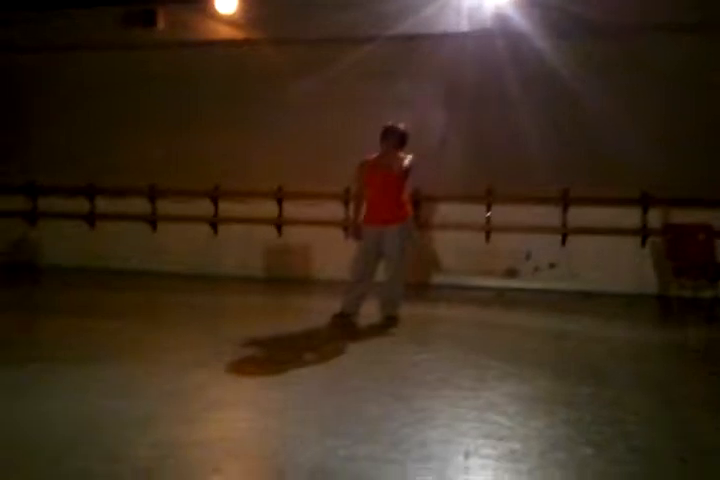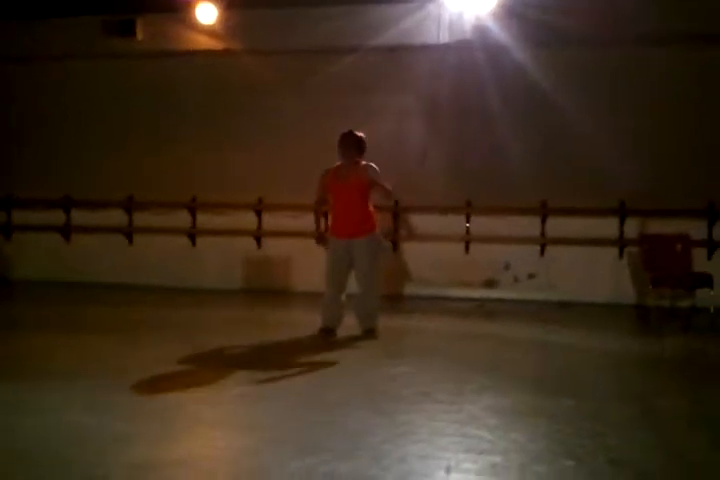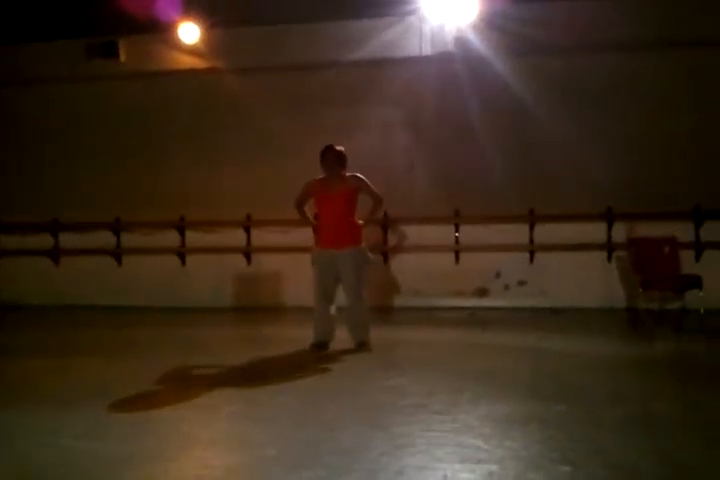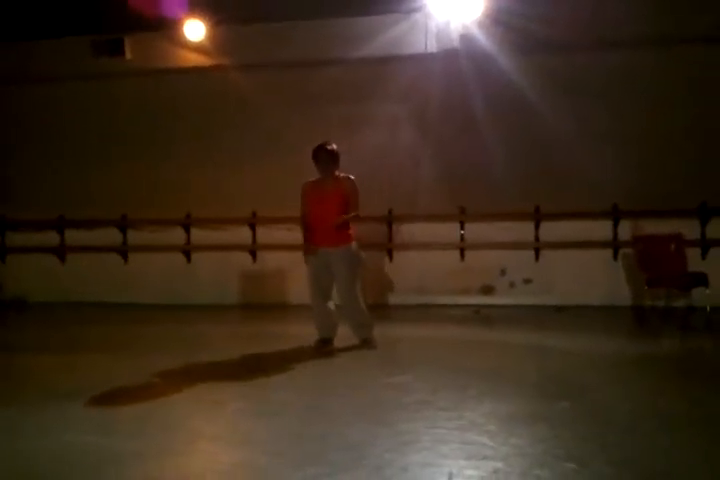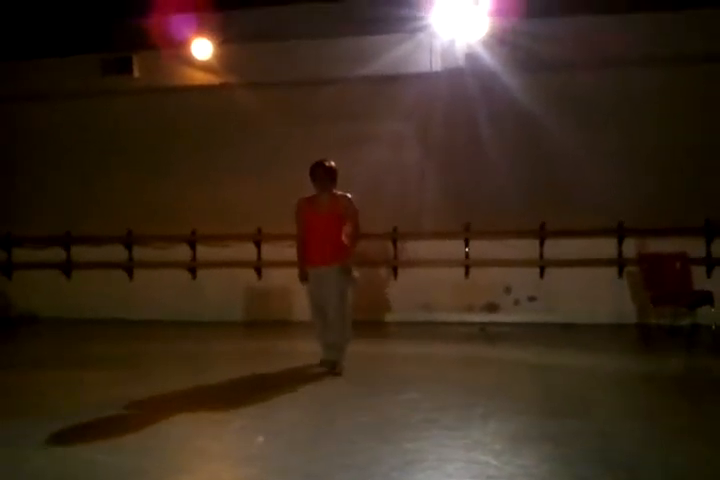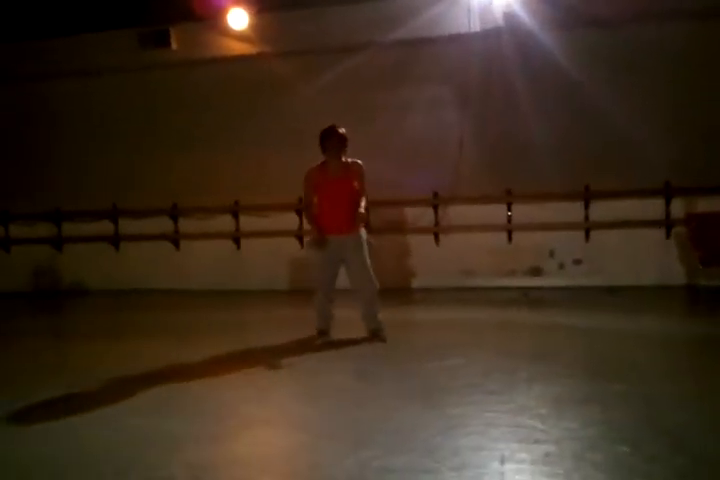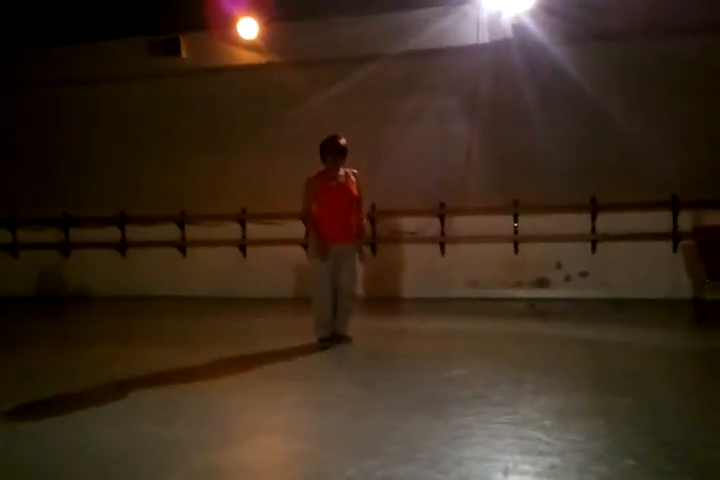
dt=0.7s
person 1, frame 1
left shoulder: (405, 161)
right shoulder: (366, 165)
left elbow: (400, 169)
right elbow: (359, 194)
left wrist: (395, 151)
right wrist: (355, 222)
left hip: (397, 224)
right hip: (371, 224)
left knee: (394, 272)
right knee: (360, 270)
left ankle: (390, 312)
right ankle: (347, 312)
person 1, frame 2
left shoulder: (368, 170)
right shoulder: (329, 175)
left elbow: (388, 194)
right elbow: (320, 203)
left wrist: (376, 183)
right wrist: (318, 228)
left hip: (365, 235)
right hip: (337, 236)
left knee: (368, 283)
right knee: (334, 283)
left ankle: (368, 325)
right ankle: (329, 324)
person 1, frame 3
left shoulder: (354, 181)
right shoulder: (314, 185)
left elbow: (378, 199)
right elbow: (298, 204)
left wrist: (364, 221)
right wrist: (311, 223)
left hip: (351, 248)
right hip: (323, 249)
left knee: (355, 295)
right knee: (322, 296)
left ankle: (361, 338)
right ankle: (322, 338)
person 1, frame 4
left shoulder: (347, 182)
right shoulder: (308, 188)
left elbow: (355, 211)
right elbow: (304, 217)
left wrist: (341, 219)
right wrist: (307, 239)
left hip: (342, 246)
right hip: (317, 248)
left knee: (349, 294)
right knee: (318, 295)
left ankle: (365, 334)
right ankle: (326, 334)
person 1, frame 5
left shoulder: (344, 201)
right shoulder: (303, 205)
left elbow: (354, 232)
right elbow: (301, 237)
left wrist: (348, 258)
right wrist: (301, 265)
left hip: (337, 266)
right hip: (313, 267)
left knee: (338, 313)
right knee: (320, 315)
left ankle: (335, 358)
right ankle: (329, 354)
person 1, frame 6
left shoulder: (356, 168)
right shoulder: (314, 174)
left elbow: (362, 195)
right elbow: (308, 205)
left wrist: (361, 208)
right wrist: (315, 230)
left hip: (353, 234)
right hip: (327, 237)
left knee: (365, 281)
right knee: (325, 284)
left ankle: (374, 326)
right ankle: (323, 327)
person 1, frame 7
left shoulder: (352, 177)
right shoulder: (315, 182)
right elbow: (306, 214)
left wrist: (361, 233)
right wrist: (316, 240)
left hip: (349, 245)
right hip: (326, 245)
left knee: (347, 290)
right knee: (324, 291)
left ankle: (340, 330)
right ankle: (324, 333)
